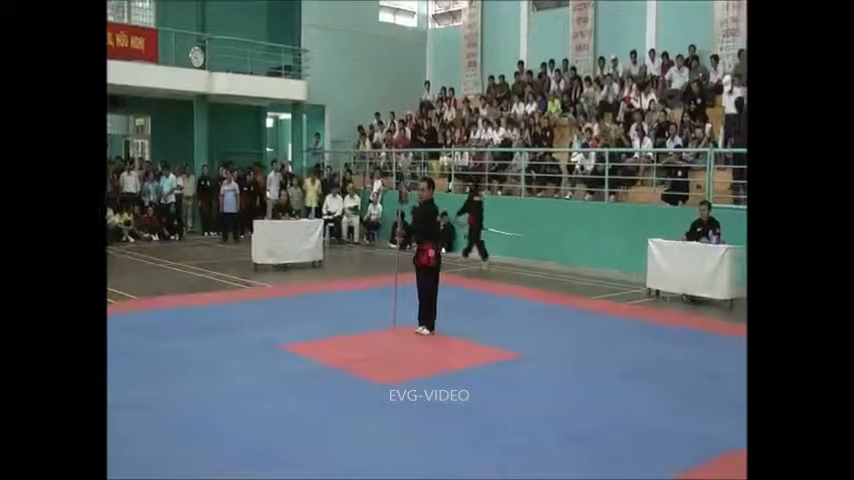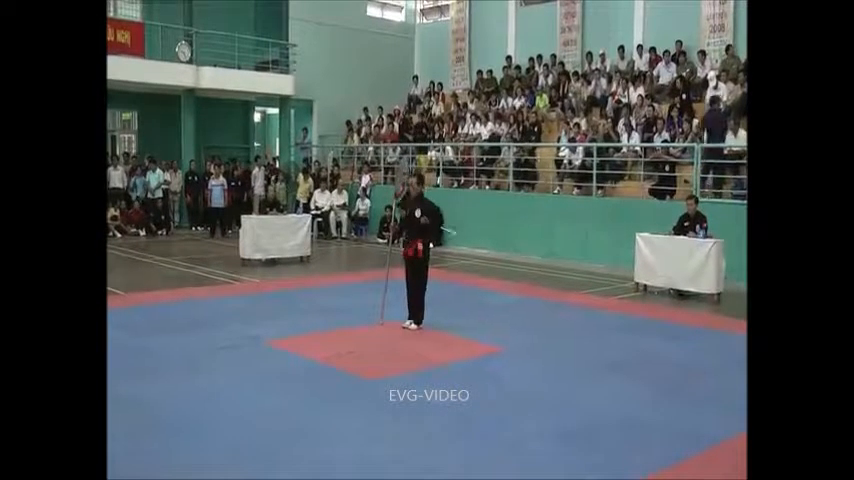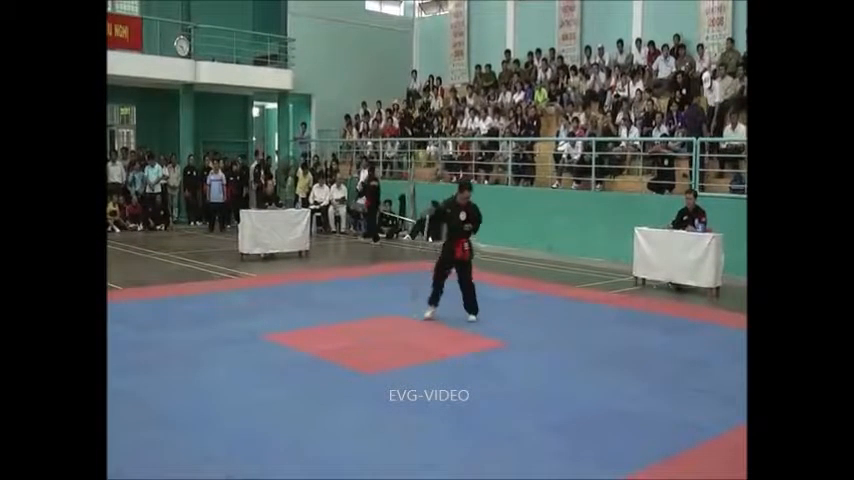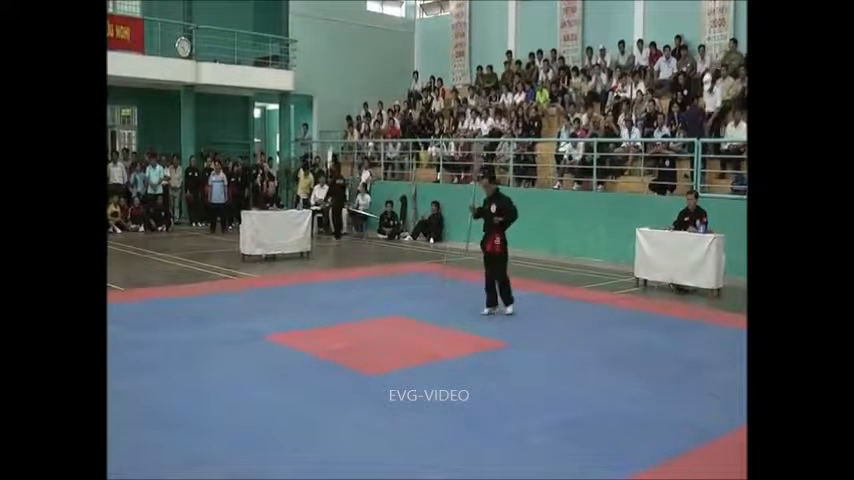
dt=1s
person 1, frame 1
left shoulder: (431, 209)
right shoulder: (421, 209)
left elbow: (418, 225)
right wrist: (404, 234)
left hip: (431, 252)
right hip: (422, 251)
left knee: (429, 289)
right knee: (422, 289)
left ankle: (428, 325)
right ankle: (423, 322)
person 1, frame 2
left shoulder: (428, 205)
right shoulder: (409, 205)
left elbow: (438, 221)
left wrist: (427, 222)
left hip: (421, 248)
right hip: (409, 246)
left knee: (419, 284)
right knee: (410, 284)
left ankle: (417, 320)
right ankle: (411, 317)
person 1, frame 3
left shoulder: (472, 208)
right shoulder: (447, 204)
left elbow: (477, 222)
right elbow: (440, 216)
left wrist: (472, 228)
right wrist: (433, 213)
left hip: (464, 247)
right hip: (449, 245)
left knee: (466, 281)
right knee: (438, 275)
left ankle: (472, 311)
right ankle: (432, 306)
person 1, frame 4
left shoulder: (503, 200)
right shoulder: (487, 200)
left elbow: (513, 214)
left wrist: (502, 220)
right wrist: (476, 211)
left hip: (498, 239)
right hip: (487, 239)
left knee: (500, 273)
right knee: (489, 274)
left ankle: (509, 303)
right ankle: (491, 305)
